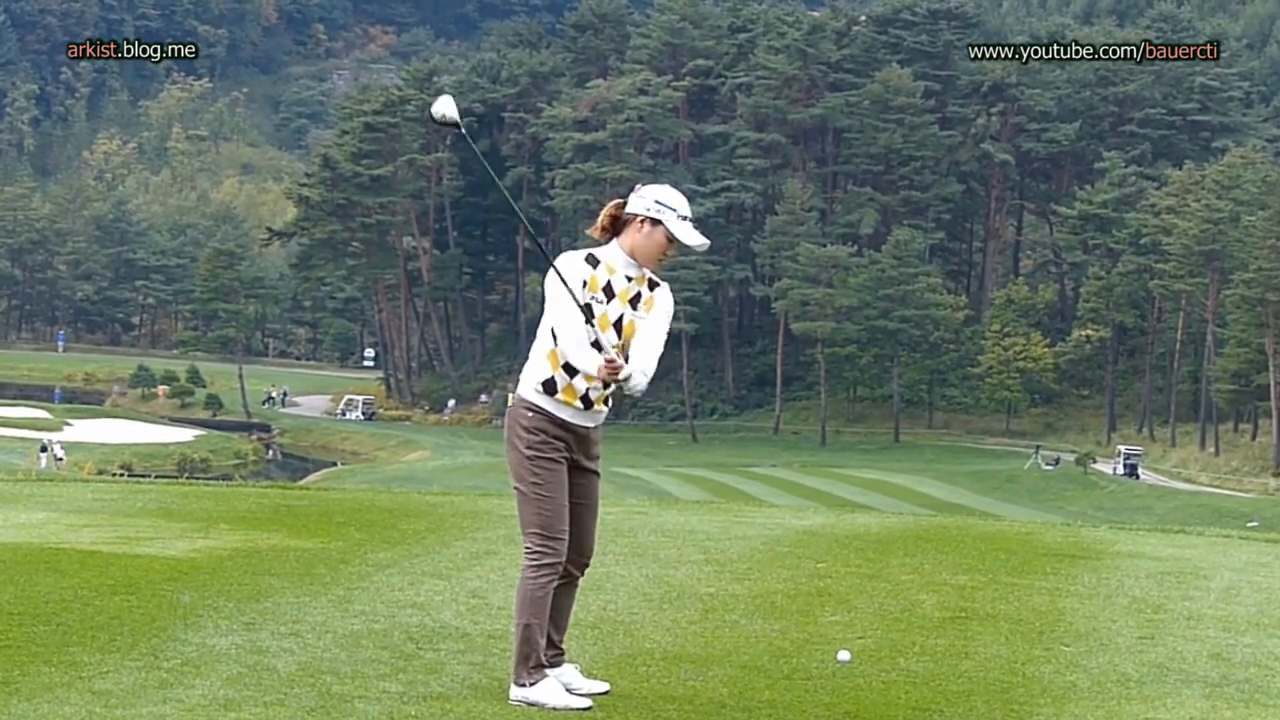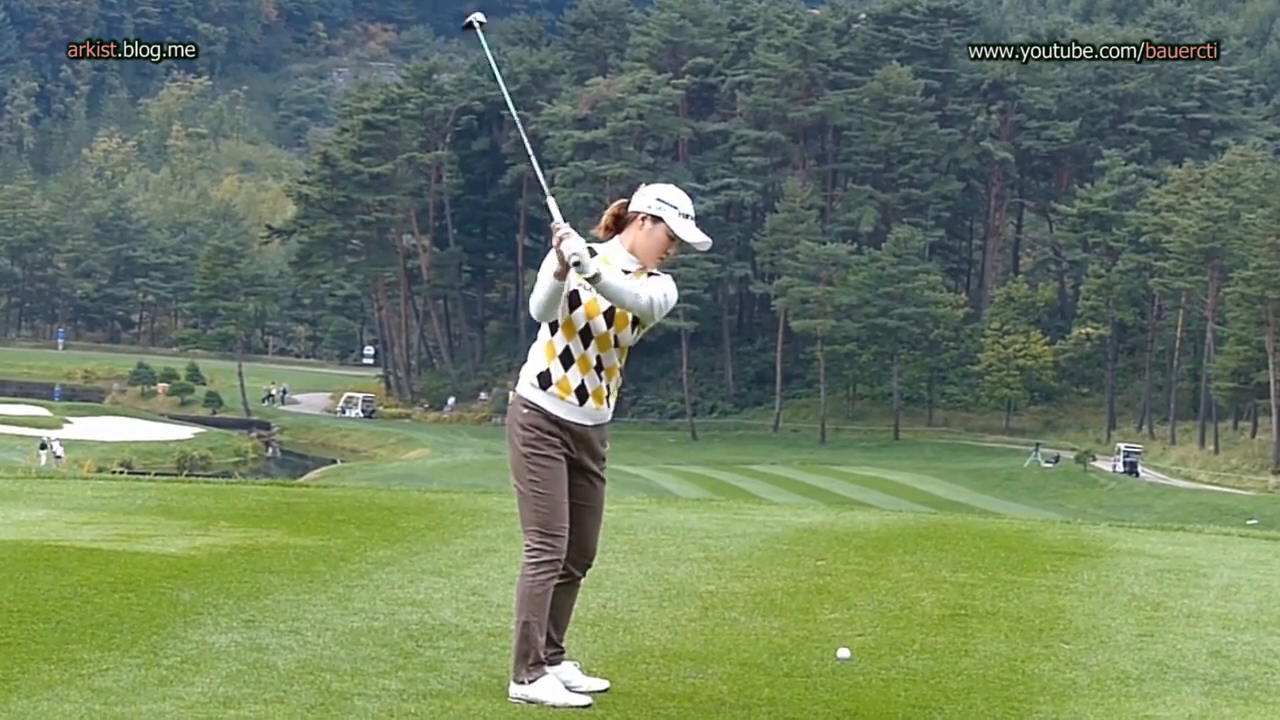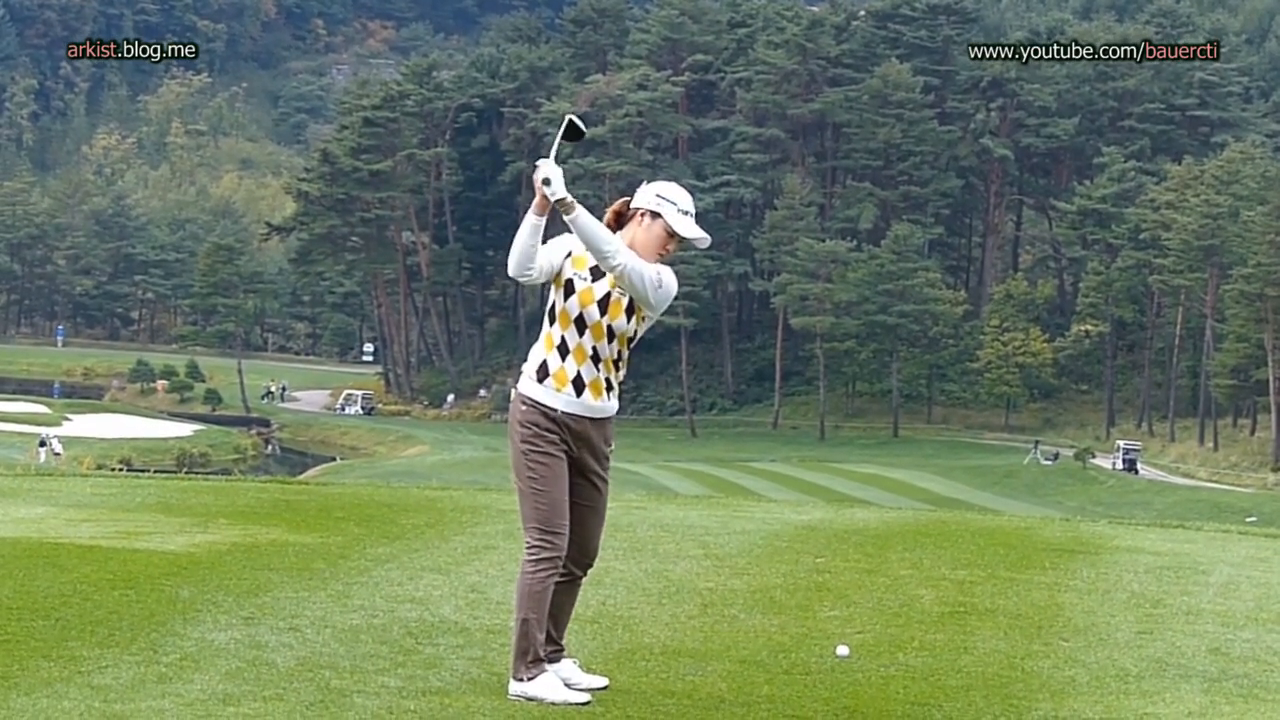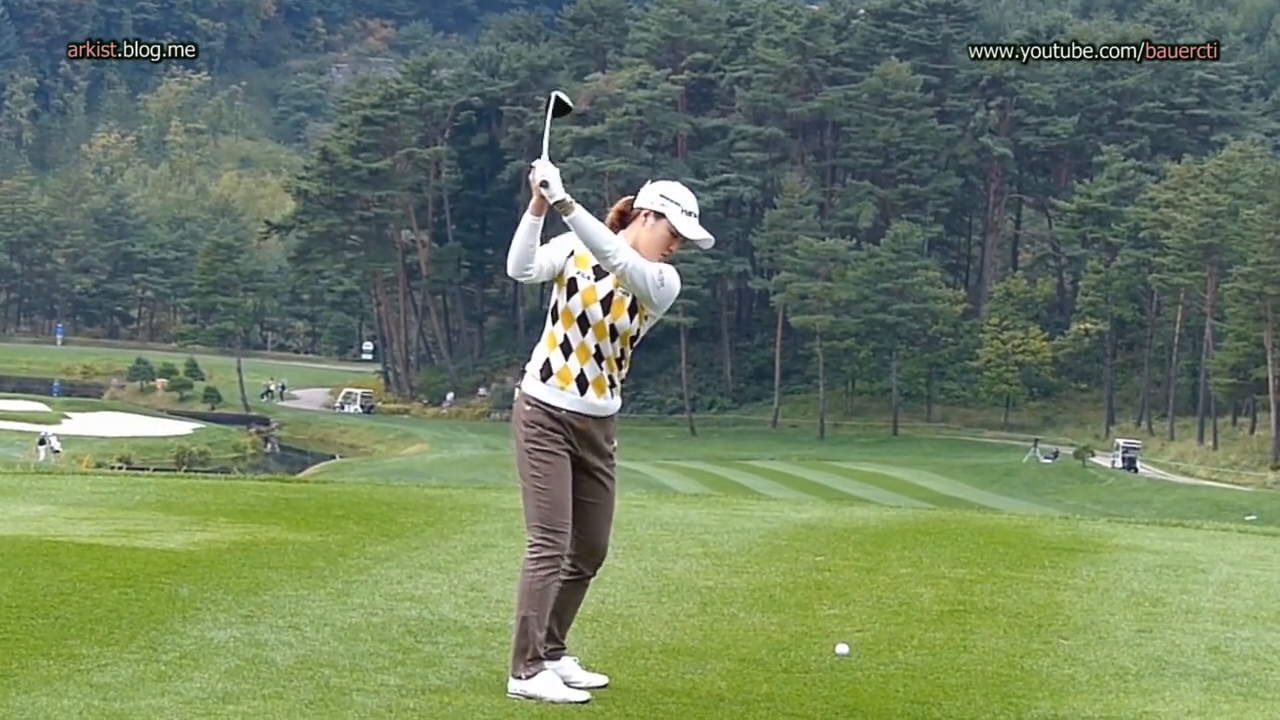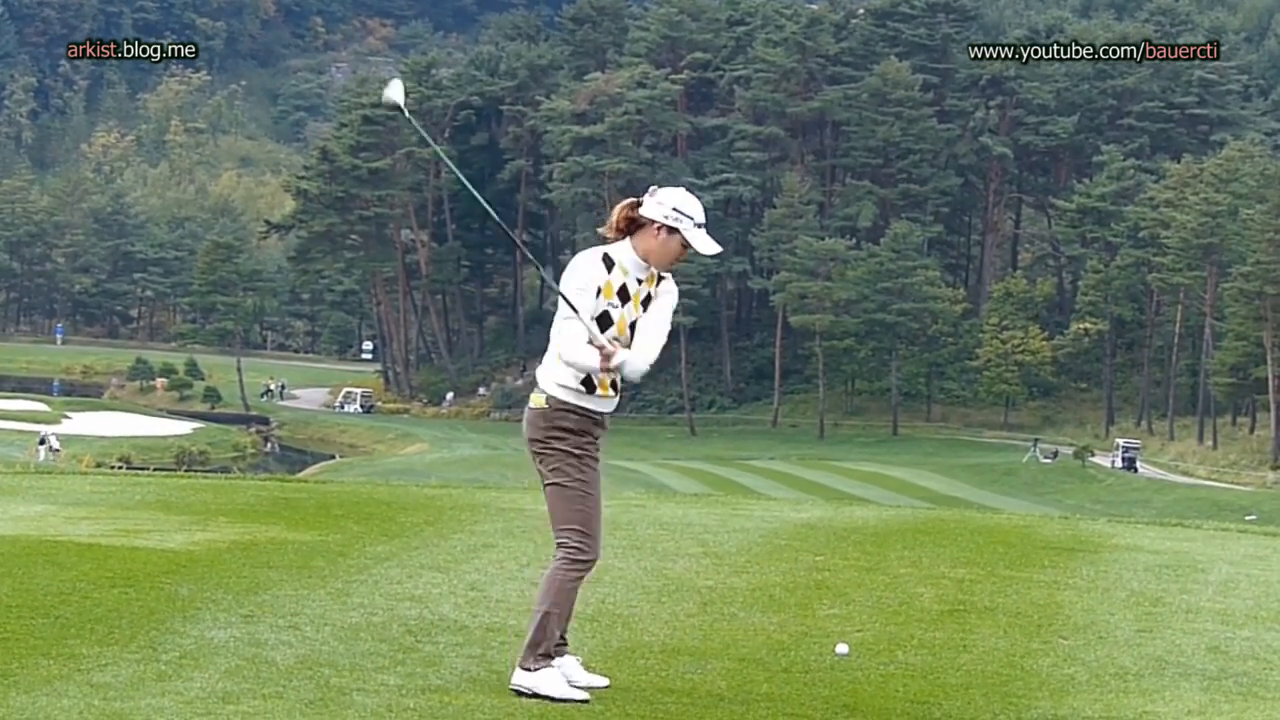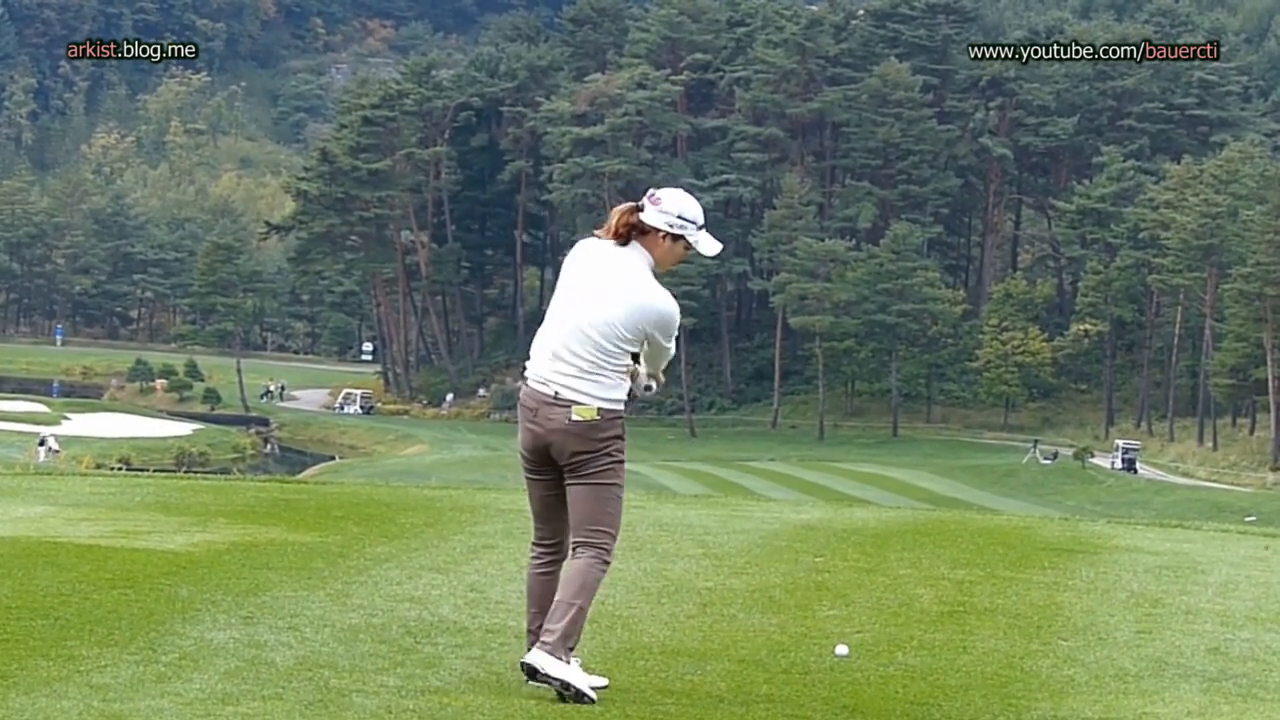
dt=0.2s
person 1, frame 1
left shoulder: (658, 295)
right shoulder: (574, 265)
left elbow: (648, 346)
right elbow: (571, 340)
left wrist: (632, 375)
right wrist: (598, 367)
left hip: (585, 430)
right hip: (539, 420)
left knee: (576, 555)
right knee: (546, 552)
left ankle: (552, 662)
right ankle: (527, 678)
person 1, frame 2
left shoulder: (661, 290)
right shoulder: (562, 255)
left elbow: (625, 296)
right elbow: (542, 310)
left wrist: (582, 260)
right wrist: (561, 268)
left hip: (592, 430)
right hip: (539, 418)
left knee: (579, 555)
right knee: (546, 550)
left ankle: (551, 661)
right ankle: (527, 675)
person 1, frame 3
left shoulder: (661, 284)
right shoulder: (568, 250)
left elbow: (617, 264)
right elbow: (520, 270)
left wrist: (568, 205)
right wrist: (541, 207)
left hip: (596, 428)
right hip: (541, 415)
left knee: (581, 553)
right knee: (547, 546)
left ankle: (551, 657)
right ankle: (527, 672)
person 1, frame 4
left shoulder: (664, 283)
right shoulder: (568, 244)
left elbow: (615, 264)
right elbow: (520, 269)
left wrist: (564, 203)
right wrist: (537, 205)
left hip: (596, 426)
right hip: (544, 413)
left knee: (589, 549)
right knee: (551, 543)
left ankle: (551, 653)
right ankle: (526, 670)
person 1, frame 5
left shoulder: (664, 288)
right shoulder: (591, 268)
left elbow: (648, 347)
right elbow: (569, 347)
left wrist: (622, 361)
right wrist: (595, 354)
left hip: (576, 417)
right hip: (564, 417)
left knee: (575, 544)
right knee: (578, 548)
left ankle: (551, 654)
right ankle: (534, 667)
person 1, frame 6
left shoulder: (584, 255)
right shoulder: (659, 302)
right elbow: (660, 355)
right wrist: (652, 363)
left hip: (537, 406)
right hip: (591, 425)
left knee: (548, 541)
right knee: (593, 547)
left ankle: (544, 652)
right ankle: (553, 647)
